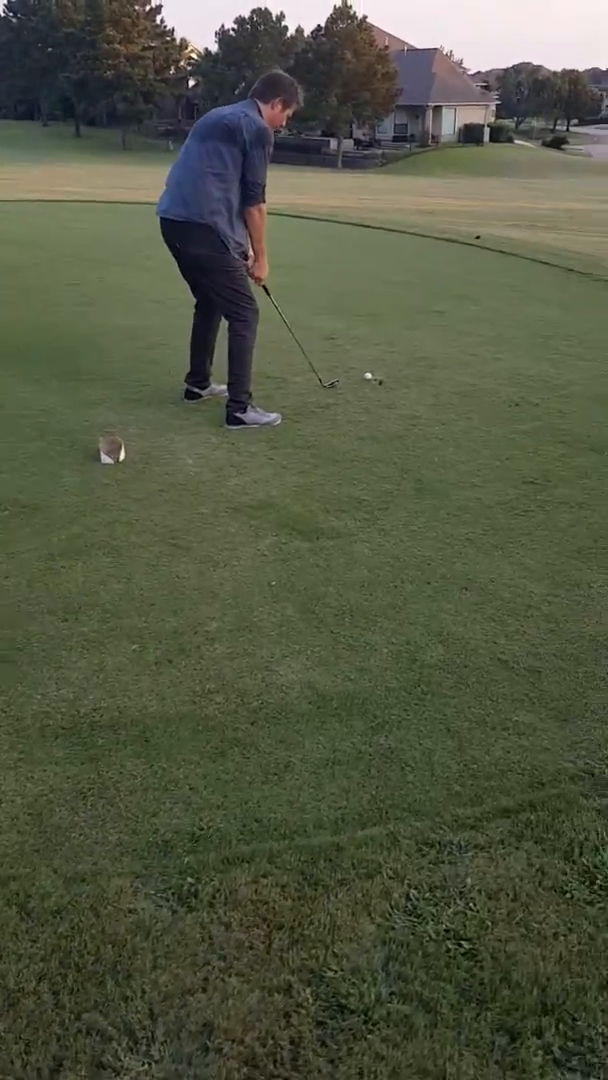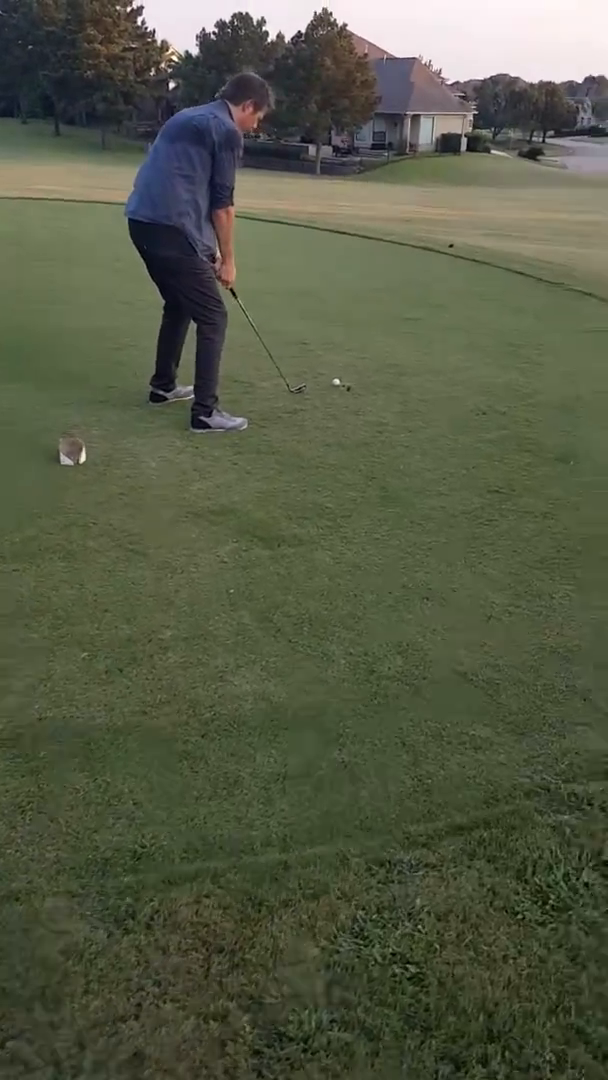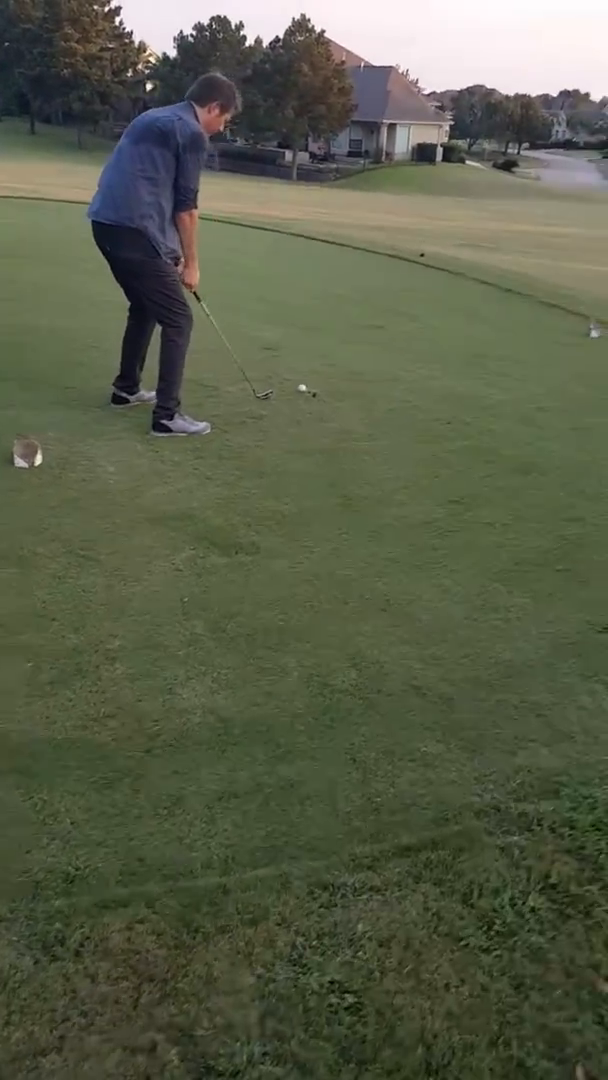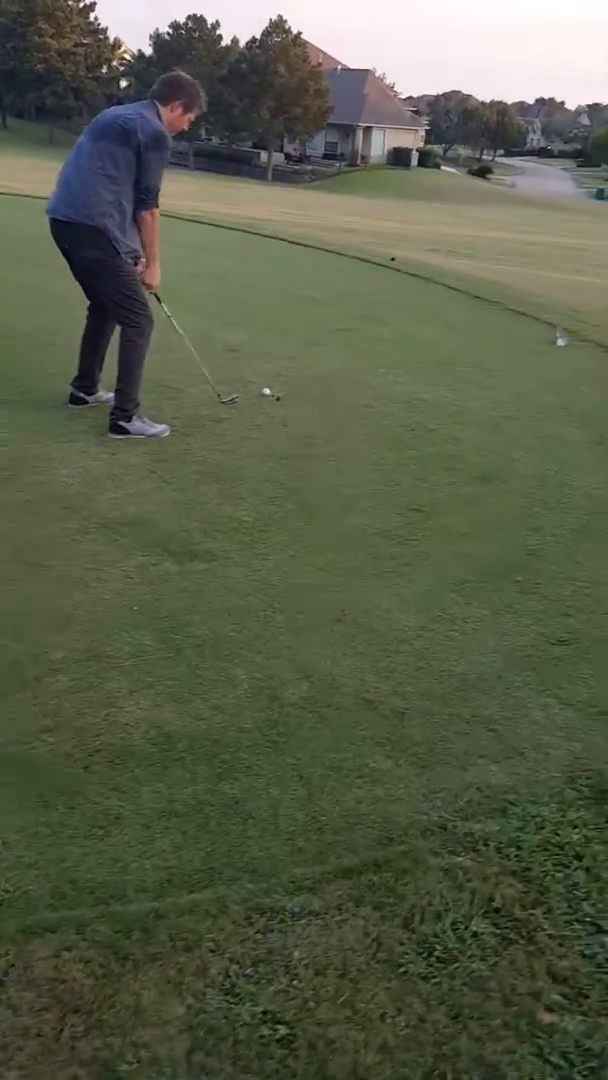
dt=0.1s
person 1, frame 1
left shoulder: (219, 116)
right shoulder: (257, 129)
right elbow: (253, 201)
left wrist: (240, 247)
right wrist: (261, 257)
left hip: (174, 220)
right hip: (202, 226)
left knee: (209, 303)
right knee: (244, 314)
left ankle: (197, 383)
right ankle: (239, 408)
person 1, frame 2
left shoulder: (189, 118)
right shoulder: (227, 131)
right elbow: (221, 203)
left wrist: (209, 249)
right wrist: (228, 260)
left hip: (143, 221)
right hip: (170, 228)
left knee: (178, 305)
right knee: (212, 317)
left ankle: (163, 385)
right ankle: (205, 412)
person 1, frame 3
left shoulder: (156, 118)
right shoulder: (193, 134)
right elbow: (185, 206)
left wrist: (173, 252)
right wrist: (191, 264)
left hip: (106, 222)
right hip: (133, 229)
left knee: (144, 307)
right knee: (177, 319)
left ankle: (126, 388)
right ankle: (167, 415)
person 1, frame 4
left shoulder: (117, 115)
right shoulder: (155, 133)
right elbow: (146, 205)
left wrist: (133, 251)
right wrist: (152, 264)
left hip: (65, 219)
right hip: (93, 228)
left knee: (103, 306)
right knee: (137, 320)
left ankle: (84, 388)
right ankle: (125, 416)
